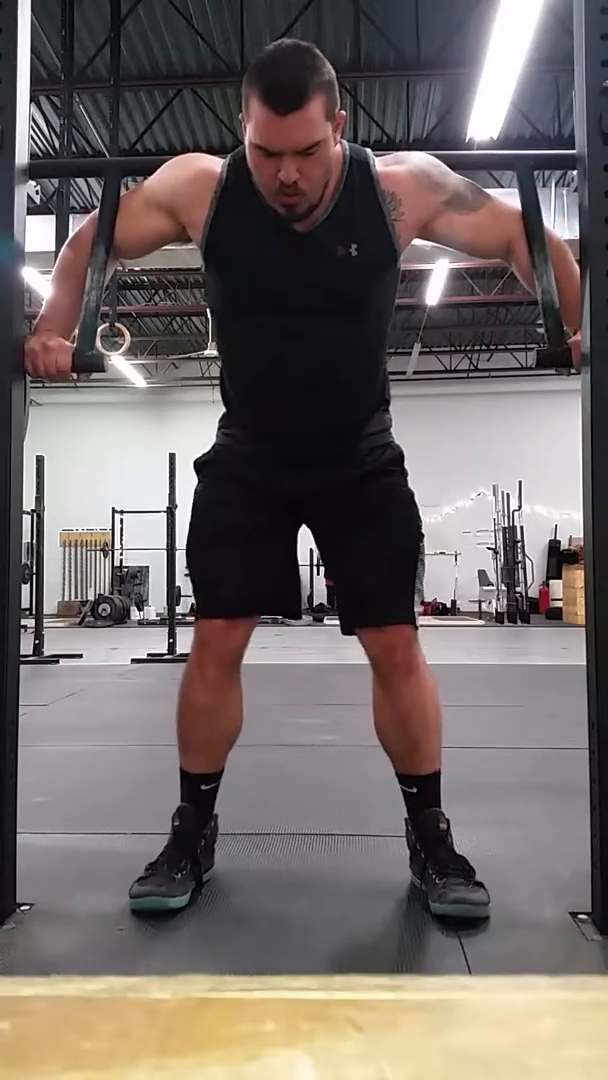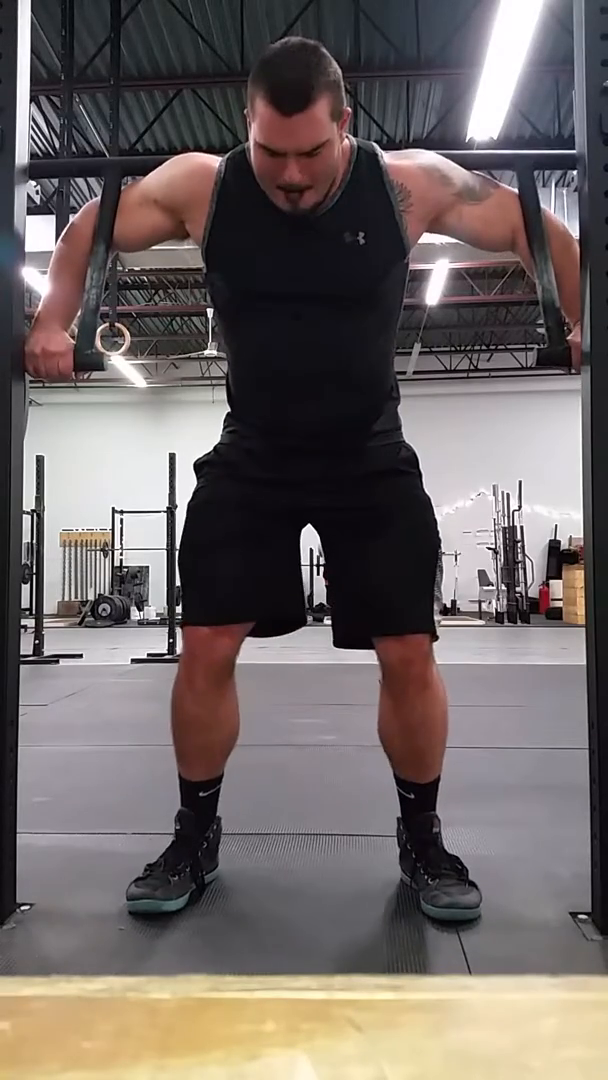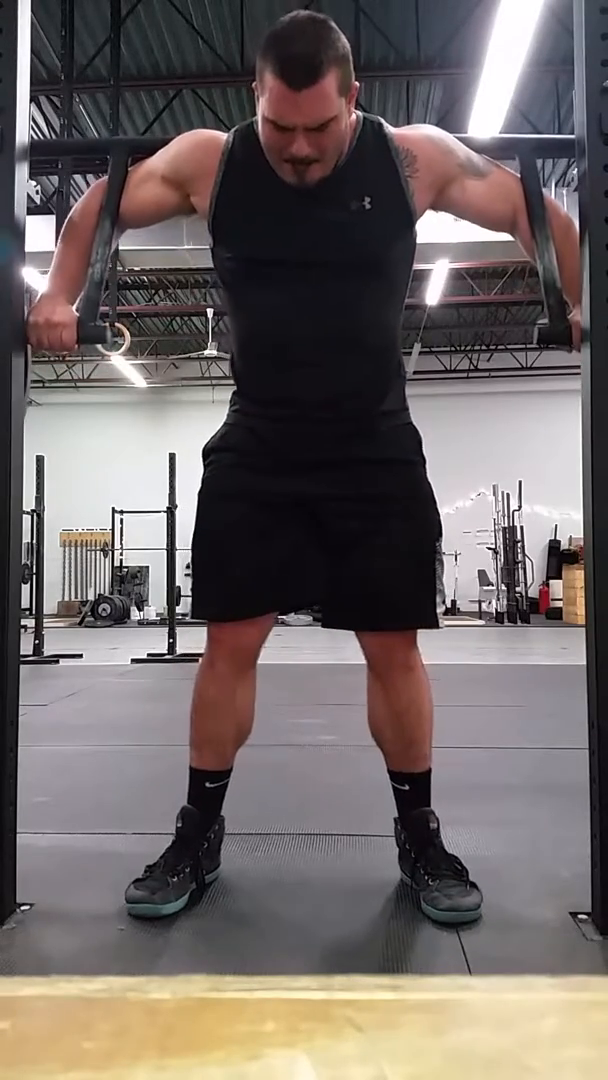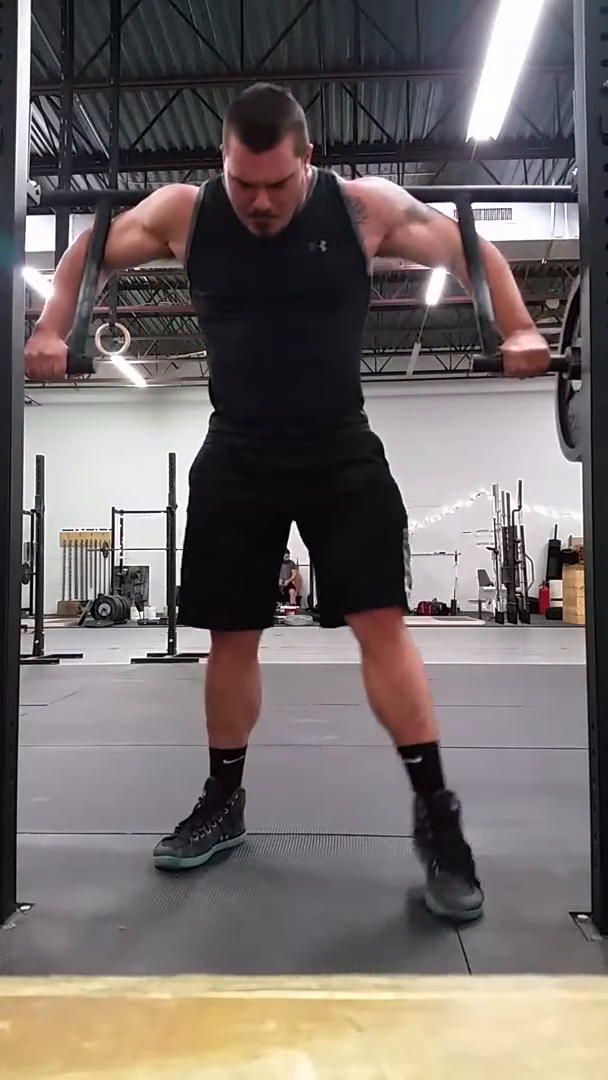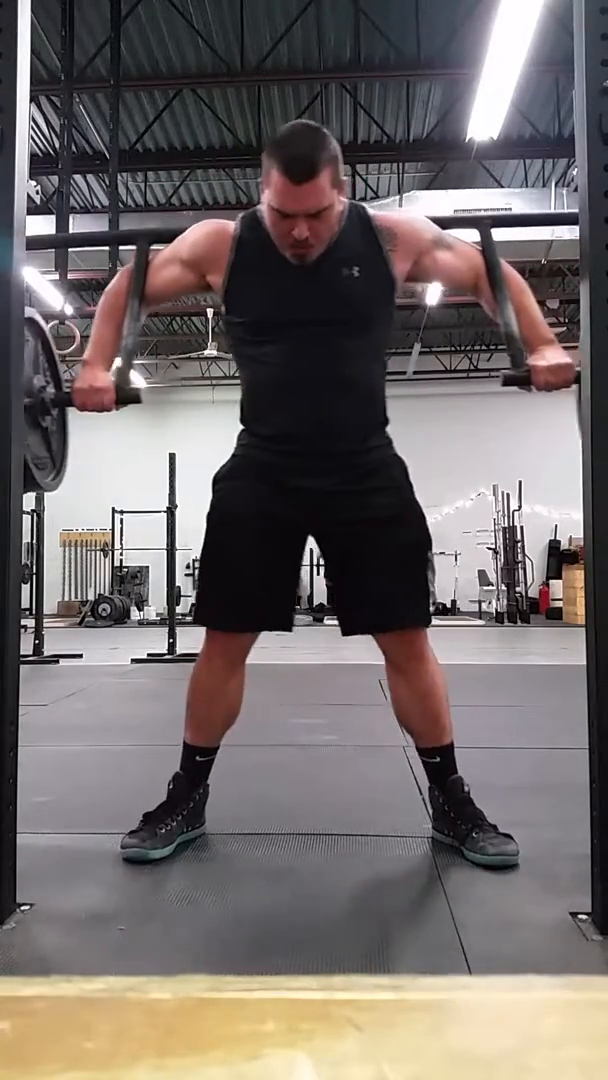
dt=1s
person 1, frame 1
left shoulder: (402, 187)
right shoulder: (197, 188)
left elbow: (526, 241)
right elbow: (92, 240)
left wrist: (576, 334)
right wrist: (53, 330)
left hip: (362, 463)
right hip: (246, 462)
left knee: (395, 647)
right knee: (215, 644)
left ankle: (432, 838)
right ankle: (192, 832)
person 1, frame 2
left shoulder: (410, 183)
right shoulder: (199, 186)
left elbow: (537, 233)
right elbow: (87, 232)
left wrist: (581, 325)
right wrist: (53, 322)
left hip: (371, 465)
right hip: (249, 462)
left knee: (409, 655)
right knee: (204, 649)
left ankle: (422, 838)
right ankle: (195, 836)
person 1, frame 3
left shoulder: (415, 158)
right shoulder: (207, 161)
left elbow: (535, 214)
right elbow: (97, 207)
left wrist: (580, 303)
right wrist: (59, 298)
left hip: (376, 451)
right hip: (256, 448)
left knee: (393, 646)
right knee: (230, 641)
left ankle: (419, 837)
right ankle: (198, 835)
person 1, frame 4
left shoulder: (366, 205)
right shoulder: (182, 211)
left elbow: (469, 250)
right elbow: (88, 254)
left wrist: (517, 330)
right wrist: (53, 332)
left hip: (343, 455)
right hip: (237, 458)
left knee: (383, 624)
right knee: (230, 636)
left ankle: (436, 816)
right ankle: (224, 801)
person 1, frame 5
left shoulder: (393, 237)
right shoulder: (221, 244)
left elbow: (490, 274)
right elbow: (127, 288)
left wrist: (541, 346)
right wrist: (97, 365)
left hip: (365, 471)
right hip: (261, 472)
left knee: (406, 638)
right knee: (226, 639)
left ankle: (451, 802)
right ankle: (186, 797)
